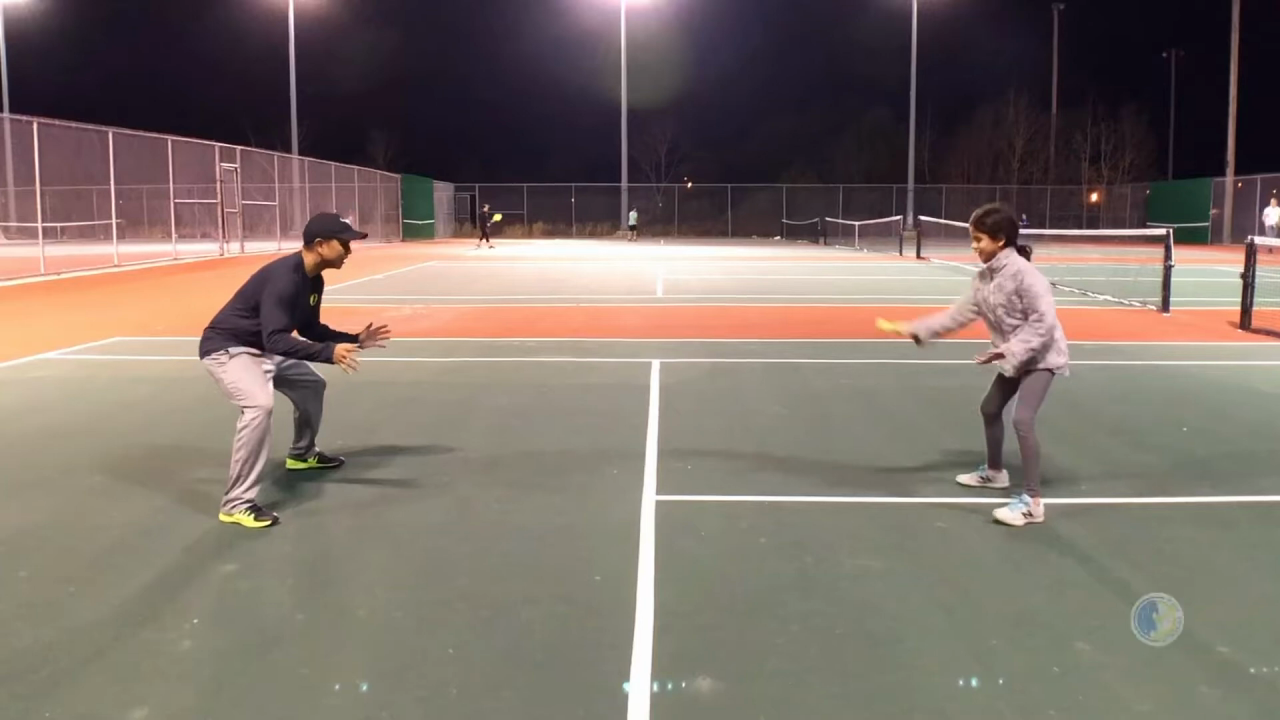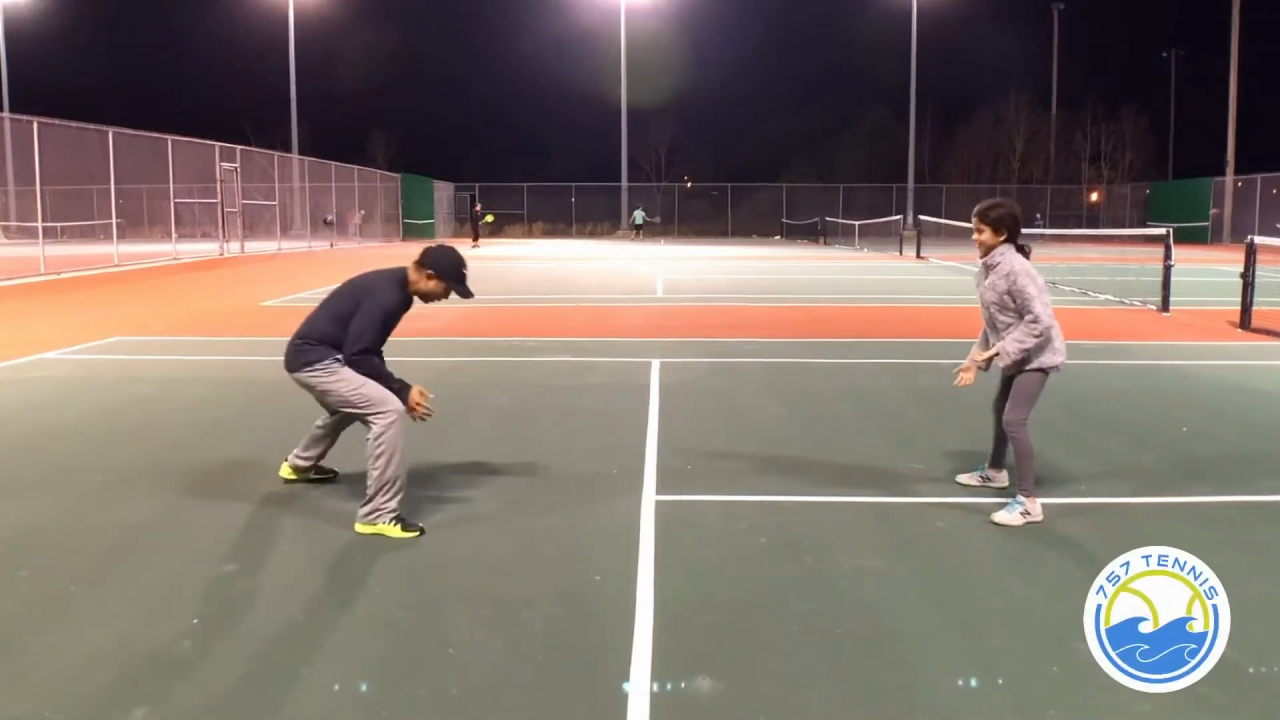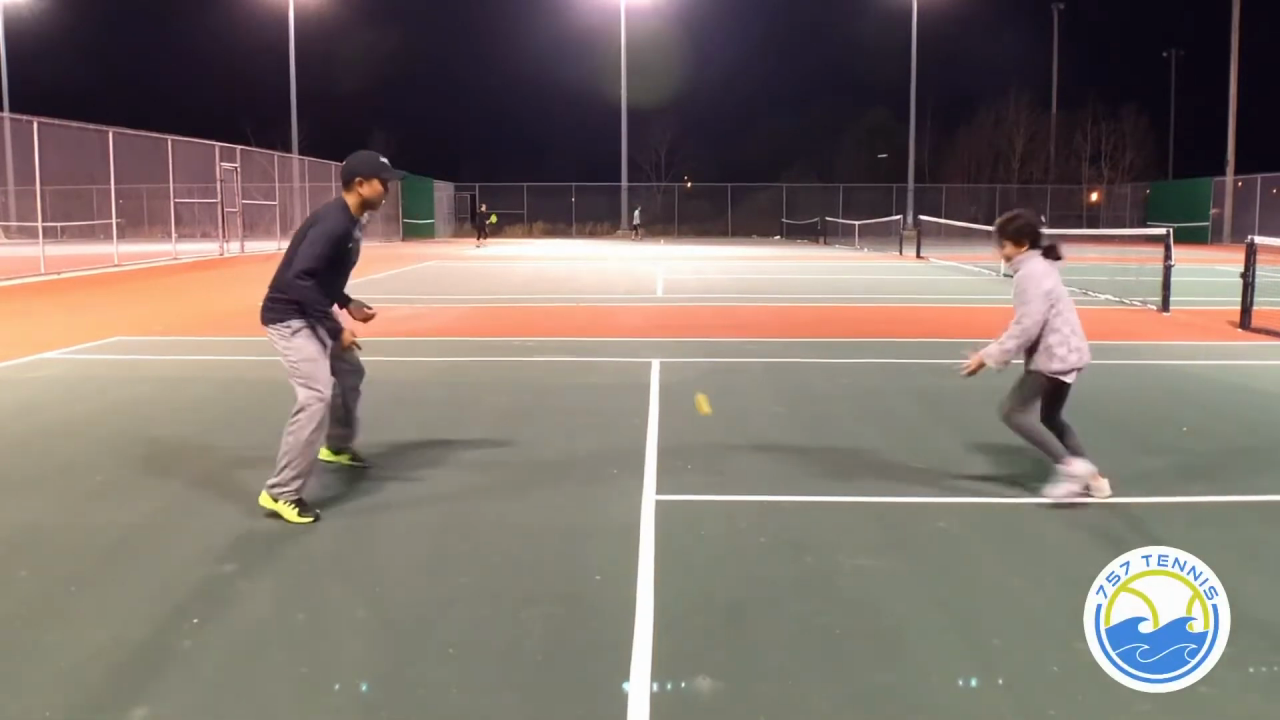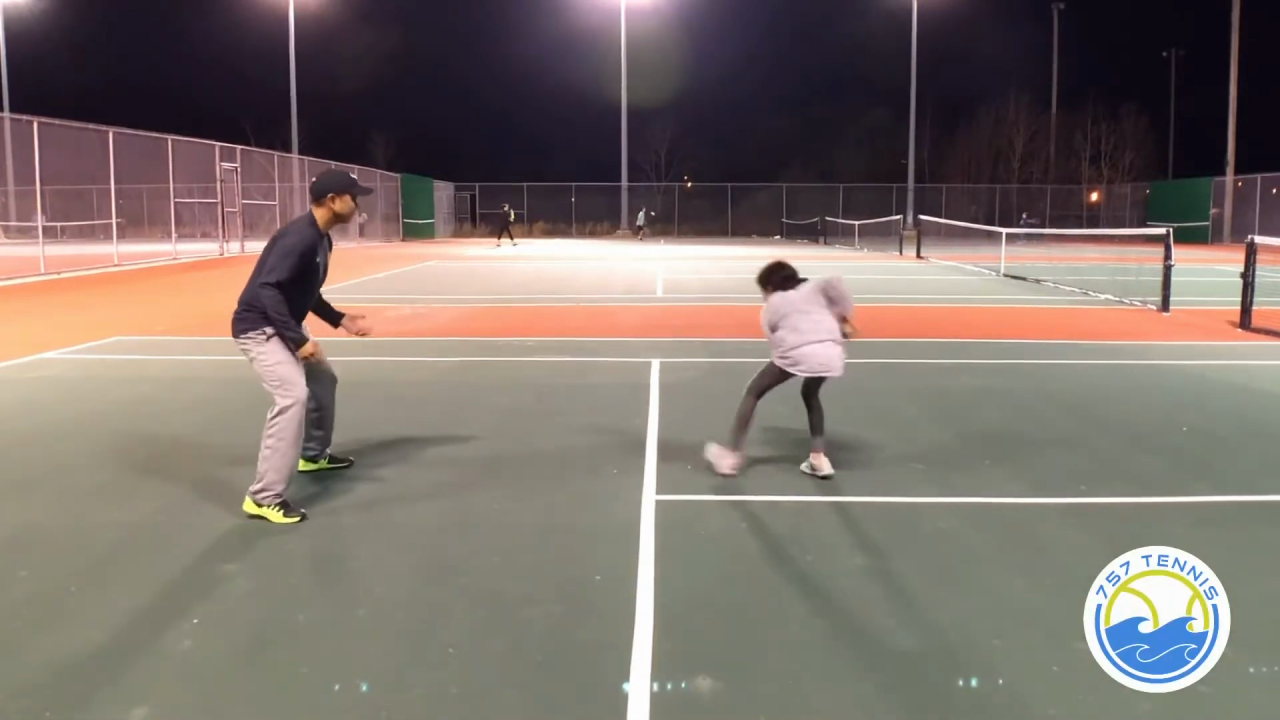
dt=1s
person 1, frame 1
left shoulder: (313, 280)
right shoulder: (284, 278)
left elbow: (309, 328)
right elbow: (276, 339)
left wrist: (354, 340)
right wrist: (329, 352)
left hip: (261, 347)
right hip: (227, 347)
left knee: (311, 385)
right knee: (260, 405)
left ankle: (302, 454)
right ankle: (237, 503)
person 1, frame 2
left shoulder: (399, 291)
right shoulder: (385, 297)
left elbow: (369, 351)
right elbow: (359, 356)
left wrist: (396, 390)
right wrist: (402, 391)
left hip: (315, 354)
right hip: (313, 359)
left knee: (348, 406)
right knee: (389, 411)
left ankle: (300, 464)
right ankle: (378, 515)
person 1, frame 3
left shoulder: (352, 221)
right shoulder: (333, 222)
right elbow: (300, 277)
left wrist: (347, 303)
right wrist: (336, 328)
left hip: (313, 316)
right hip: (288, 316)
left knee: (350, 372)
right knee: (317, 394)
left ankle: (338, 446)
right ankle: (280, 491)
person 1, frame 4
left shoulder: (322, 240)
right shoulder: (299, 237)
right elbow: (266, 289)
left wrist: (338, 319)
right wrist: (300, 339)
left hip: (283, 327)
right hip: (259, 327)
left knee: (323, 381)
right knee: (292, 397)
left ankle: (314, 454)
right ankle: (264, 498)
person 2, frame 1
left shoulder: (1023, 273)
right shoulder: (986, 277)
left elbow: (1045, 322)
right elbow: (960, 312)
left wrist: (1009, 350)
right wrist: (917, 330)
left hip: (1042, 357)
right hip: (1015, 358)
left knee: (1023, 420)
right knee: (990, 408)
left ankle: (1032, 501)
right ankle: (995, 471)
person 2, frame 2
left shoulder: (1016, 270)
right shoulder: (988, 270)
left elbow: (1040, 322)
left wrist: (1001, 350)
right wrist: (978, 359)
left hip: (1035, 355)
right hip: (1018, 357)
left knee: (1014, 421)
right knee: (1001, 412)
left ankle: (1028, 502)
right ankle: (995, 470)
person 2, frame 3
left shoulder: (1030, 274)
right shoulder: (1036, 269)
left elbow: (1025, 329)
right elbow: (1023, 324)
left wrist: (988, 357)
right wrist: (991, 351)
left hip: (1054, 357)
right hip: (1068, 354)
left knee: (1013, 413)
right knee: (1051, 419)
left ankle: (1071, 465)
right ankle: (1093, 480)
person 2, frame 4
left shoulder: (769, 309)
right shoulder: (813, 289)
right elbow: (835, 284)
right wrist: (845, 317)
left hip: (796, 354)
right hip: (828, 353)
left knee: (752, 394)
right knee: (811, 395)
left ankle: (731, 454)
right ankle: (819, 457)
